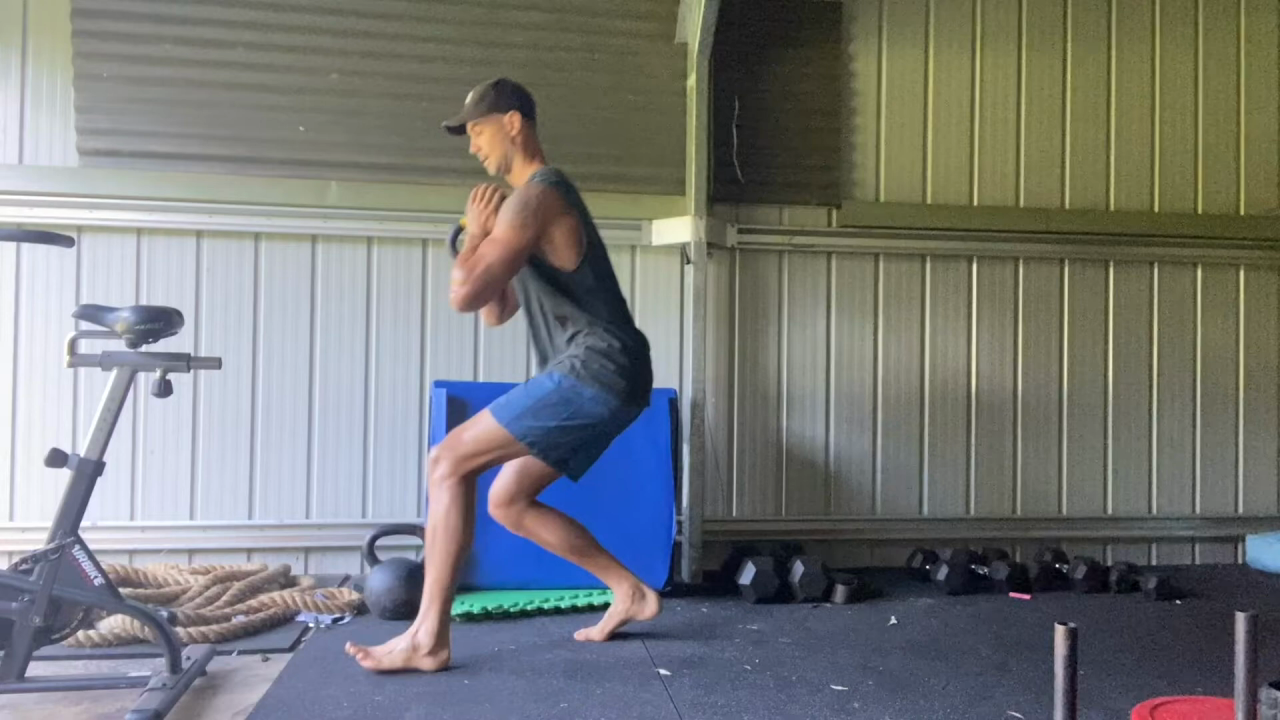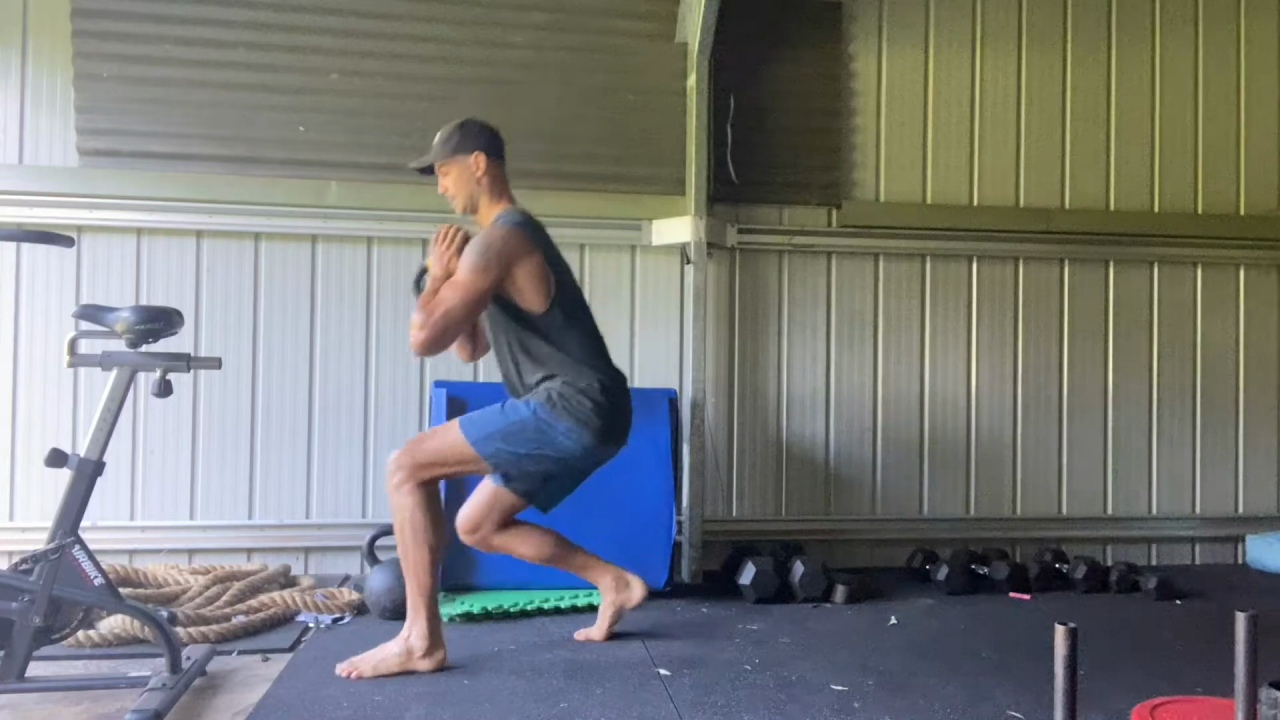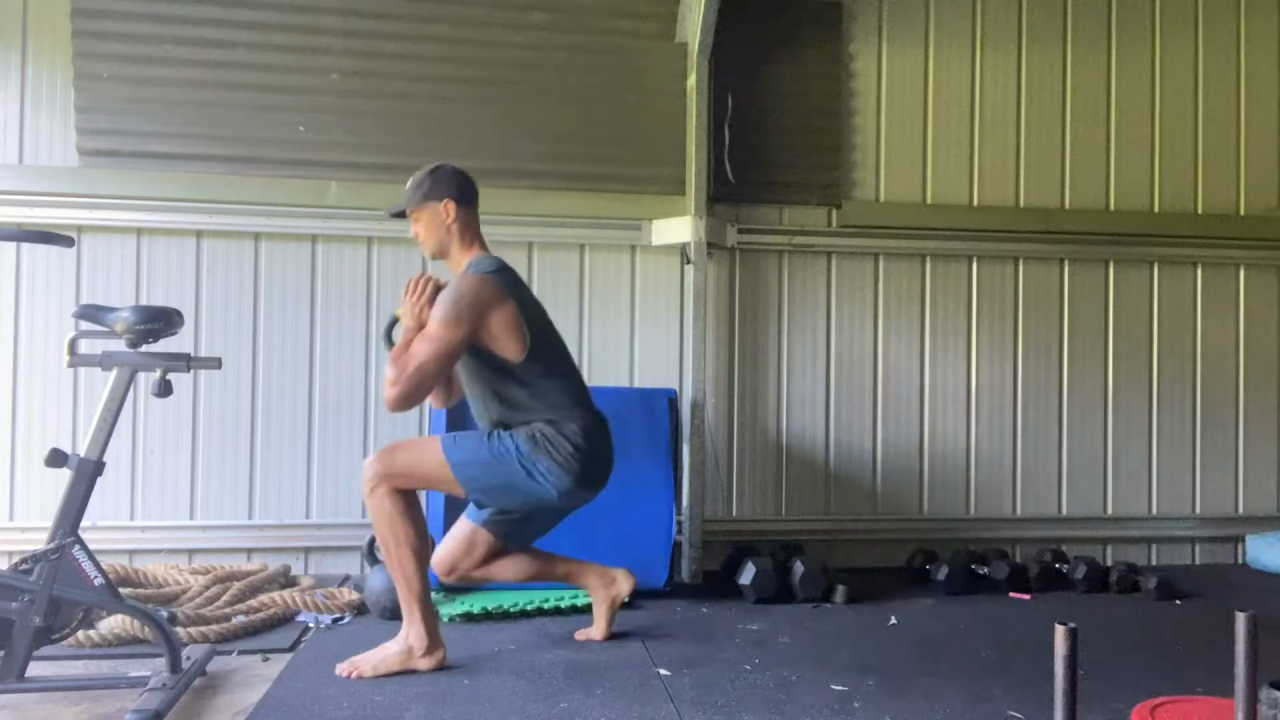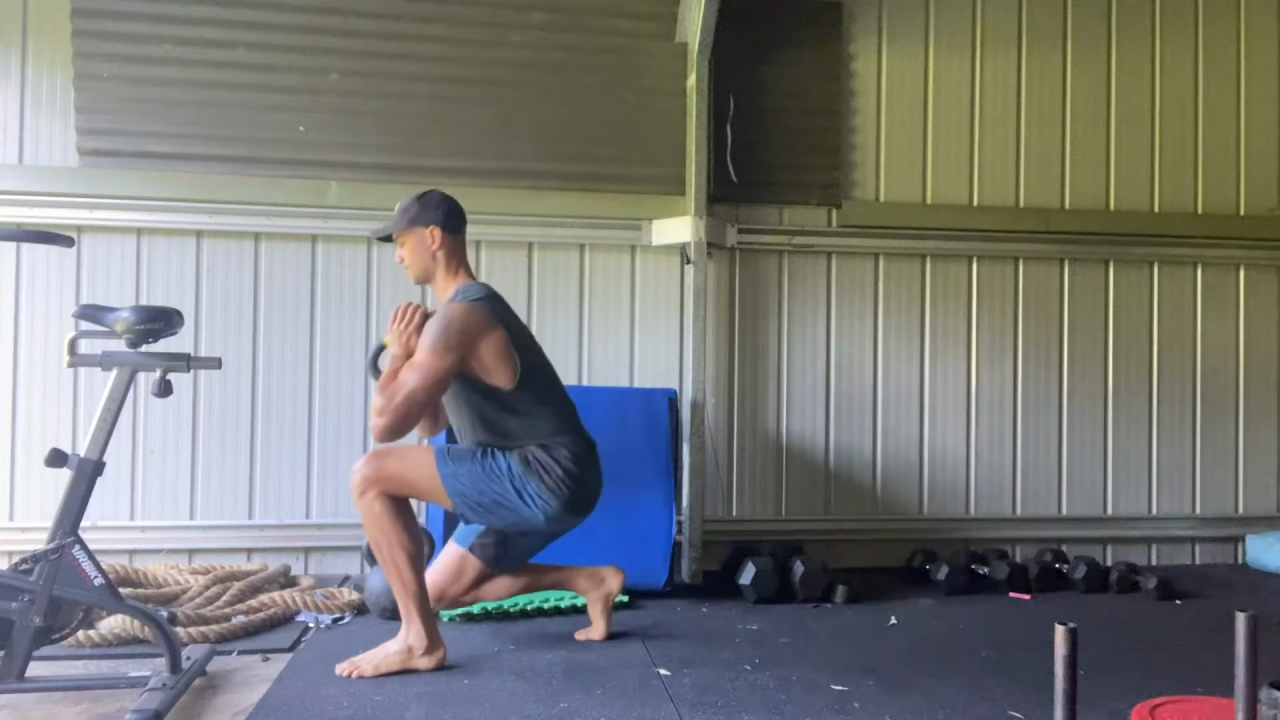
dt=0.2s
person 1, frame 1
left shoulder: (536, 196)
right shoulder: (532, 200)
left elbow: (463, 295)
right elbow: (496, 311)
left wrist: (477, 233)
right wrist: (485, 237)
left hip: (597, 372)
right hip: (599, 380)
left knee: (448, 460)
right knee: (507, 502)
left ankle: (427, 638)
right ankle: (630, 591)
person 1, frame 2
left shoulder: (499, 239)
right shoulder: (505, 238)
left elbow: (424, 336)
right elbow: (469, 348)
left wrist: (441, 276)
right wrist: (452, 279)
left hip: (575, 410)
right hip: (575, 414)
left knee: (407, 464)
right knee: (477, 525)
left ankle: (420, 639)
right ankle: (613, 581)
person 1, frame 3
left shoulder: (470, 289)
right shoulder: (481, 284)
left elbow: (398, 391)
right elbow: (444, 395)
left wrist: (412, 327)
right wrist: (426, 328)
left hip: (557, 454)
right hip: (554, 455)
left knee: (381, 471)
right knee: (451, 564)
left ankle: (419, 639)
right ankle: (601, 581)
person 1, frame 4
left shoulder: (458, 317)
right shoulder: (468, 311)
left elbow: (386, 424)
right elbow: (431, 422)
left wrist: (398, 354)
right wrist: (410, 355)
left hip: (549, 480)
right hip: (543, 481)
left knee: (370, 475)
right knee: (440, 589)
left ankle: (418, 640)
right ankle: (593, 581)
